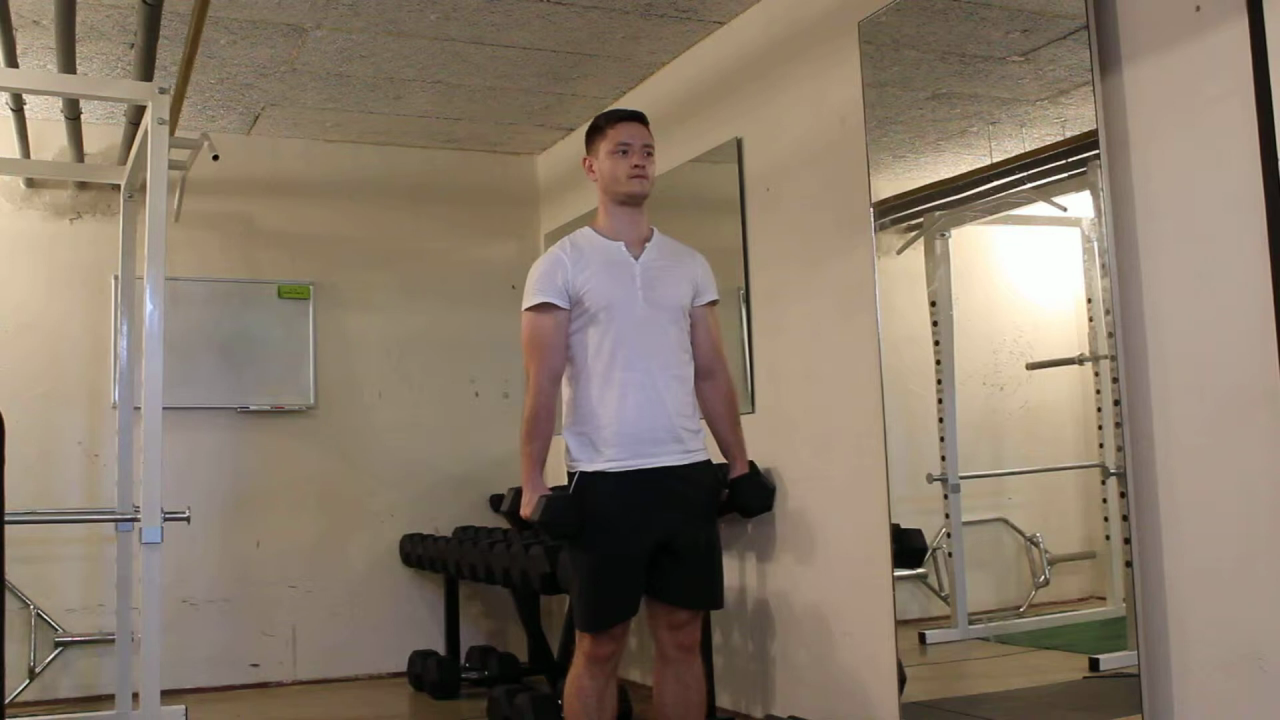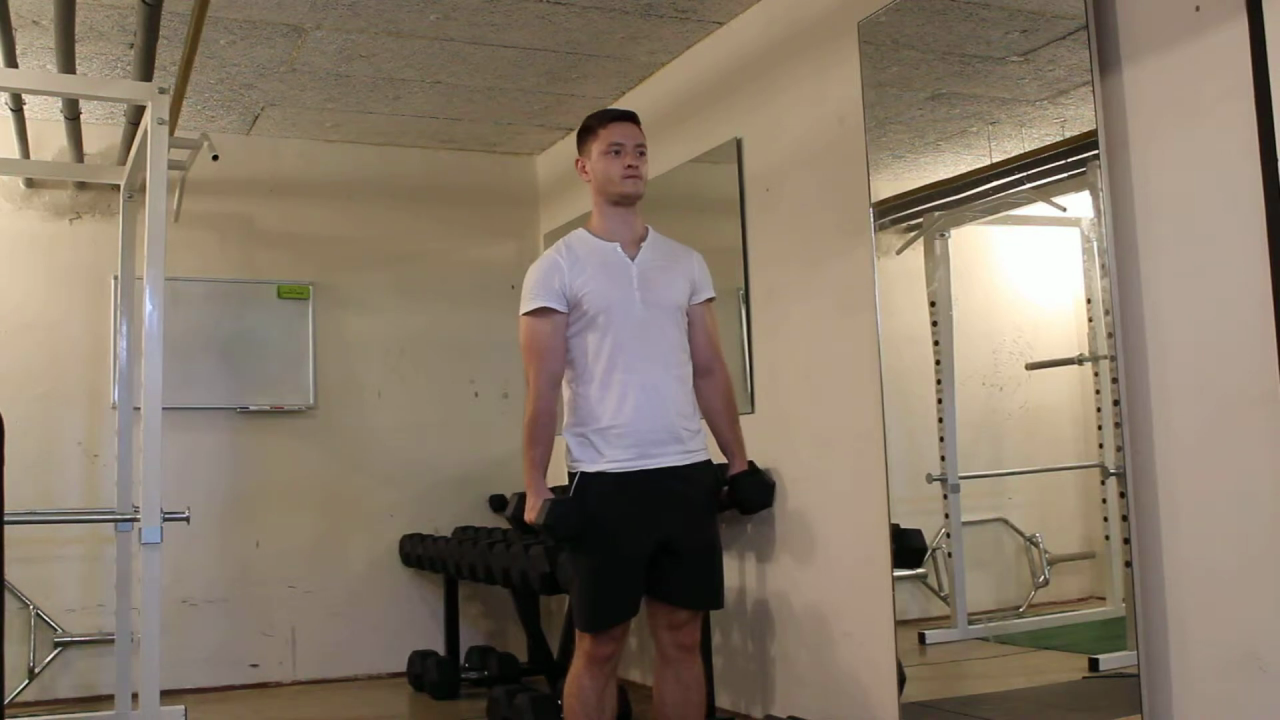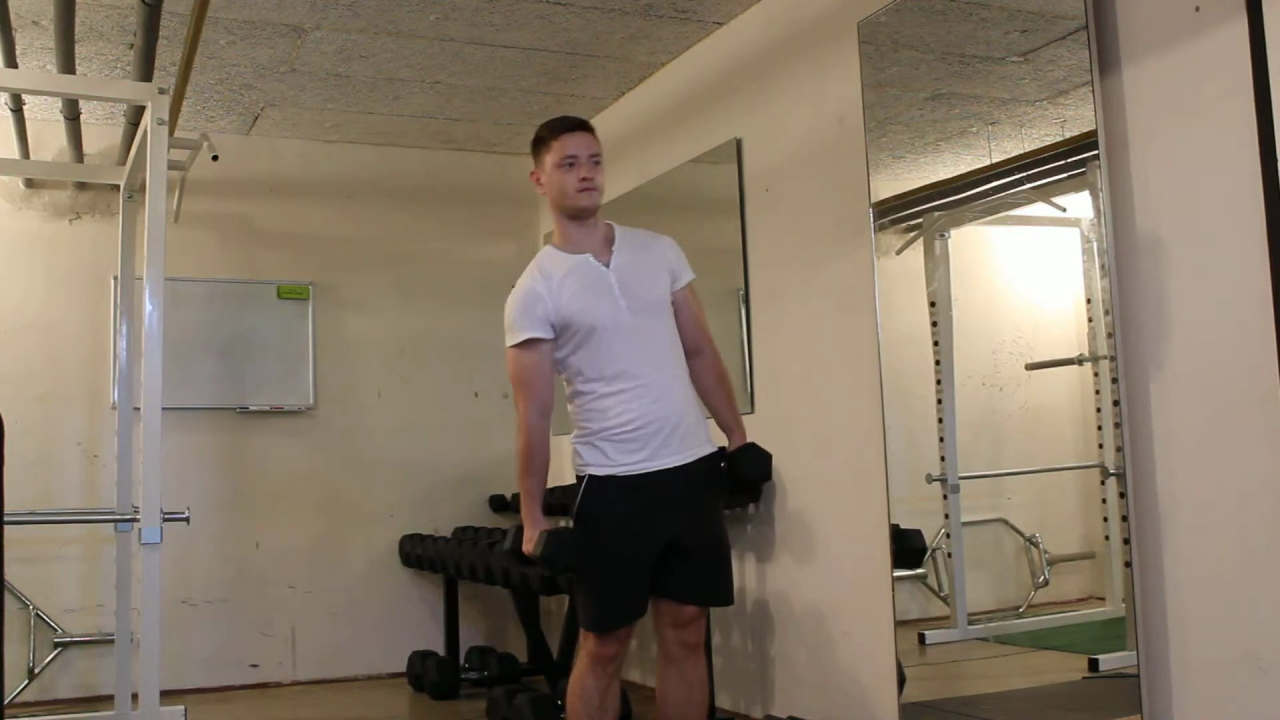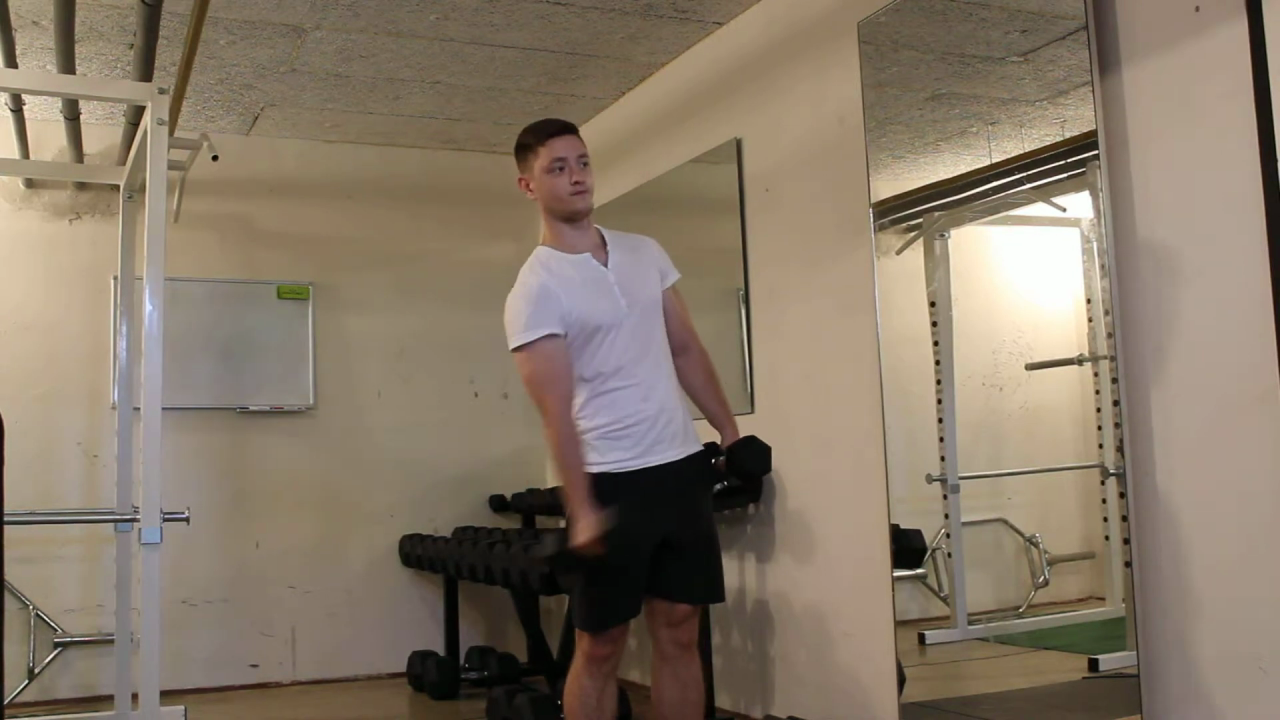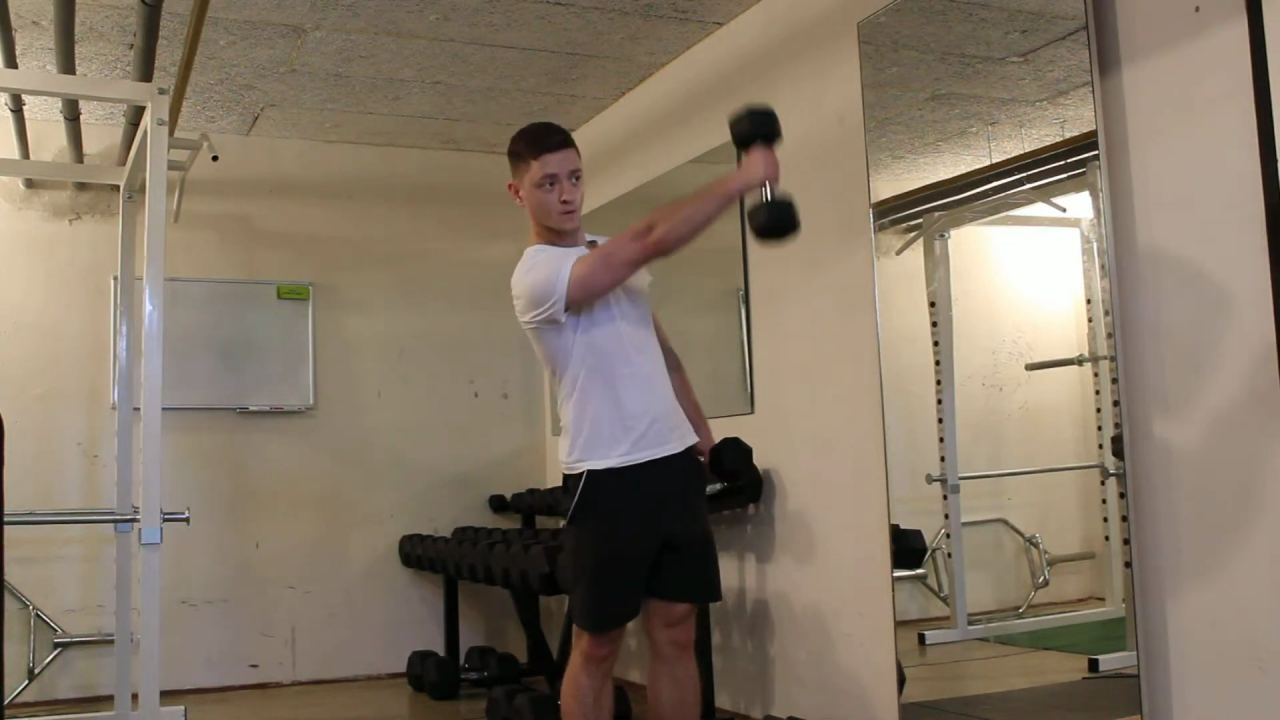
dt=0.5s
person 1, frame 1
left shoulder: (689, 264)
right shoulder: (561, 265)
left elbow: (712, 374)
right elbow: (543, 383)
left wrist: (740, 463)
right wrist: (531, 483)
left hip: (687, 474)
right hip: (606, 480)
left knee: (682, 636)
right knee: (600, 645)
person 1, frame 2
left shoulder: (685, 262)
right shoulder: (557, 267)
left elbow: (709, 370)
right elbow: (543, 388)
left wrist: (739, 459)
right wrist: (535, 487)
left hip: (686, 474)
right hip: (606, 480)
left knee: (681, 637)
right knee: (599, 646)
person 1, frame 3
left shoulder: (659, 251)
right shoulder: (535, 292)
left elbow: (700, 353)
right elbow: (533, 416)
left wrist: (739, 436)
right wrist: (533, 517)
left hip: (693, 470)
right hip: (614, 484)
left knee: (685, 635)
right knee: (604, 647)
person 1, frame 4
left shoulder: (644, 252)
right shoulder: (536, 290)
left elbow: (686, 350)
right elbow: (556, 413)
left wrist: (728, 429)
right wrist: (581, 507)
left hip: (681, 467)
right hip: (610, 481)
left knee: (680, 633)
right knee: (600, 646)
person 1, frame 5
left shoulder: (614, 258)
right shoulder: (539, 277)
right elbow: (651, 239)
left wrist: (700, 428)
right wrist: (739, 181)
left hip: (673, 463)
right hip: (608, 478)
left knee: (675, 630)
right knee: (597, 645)
